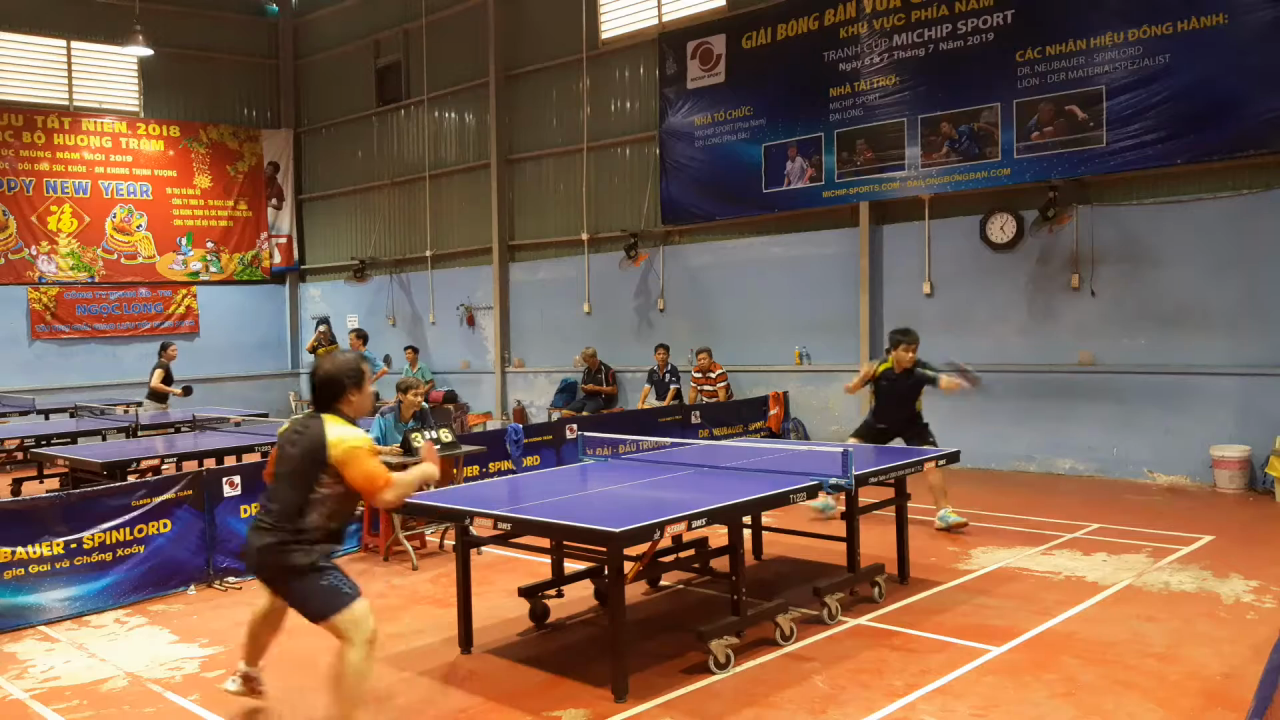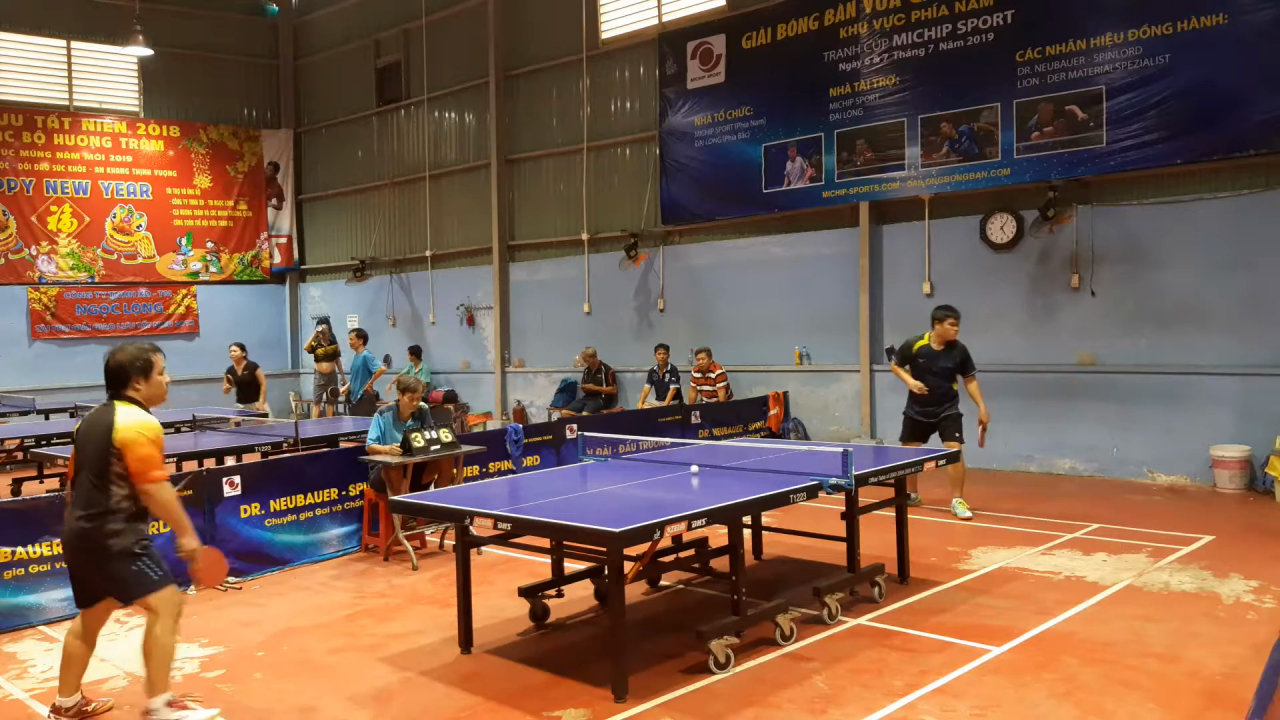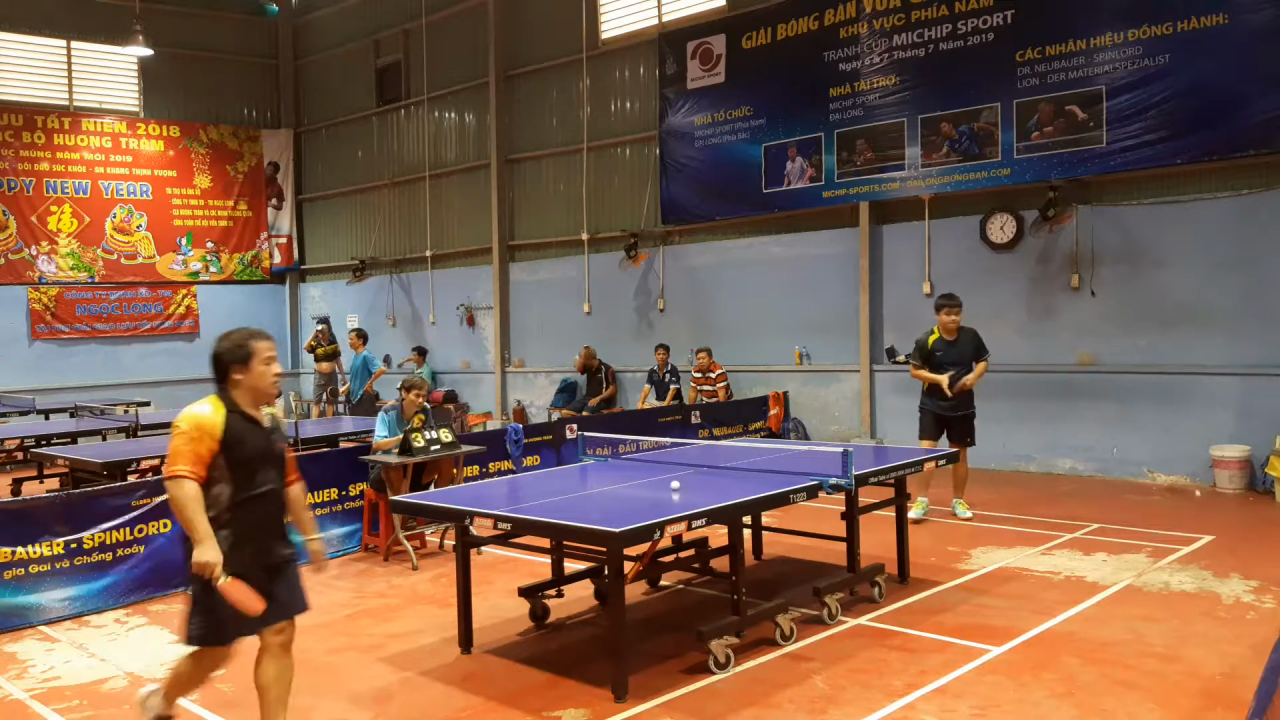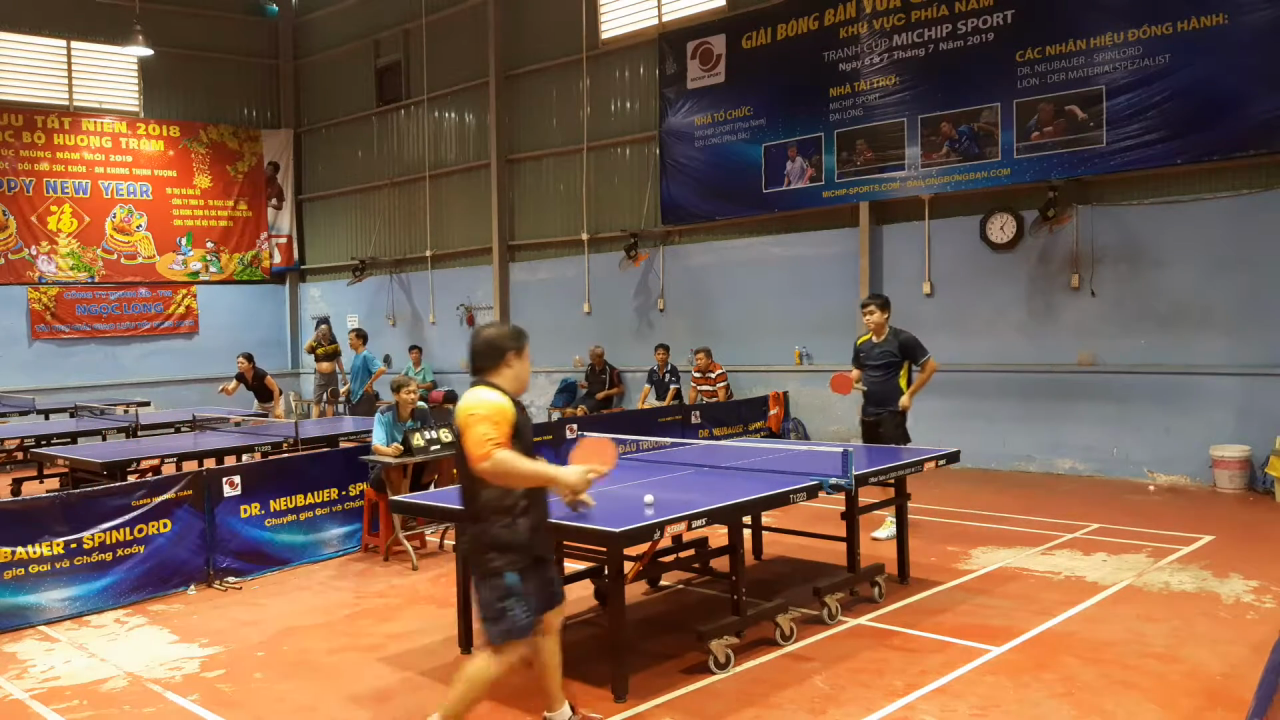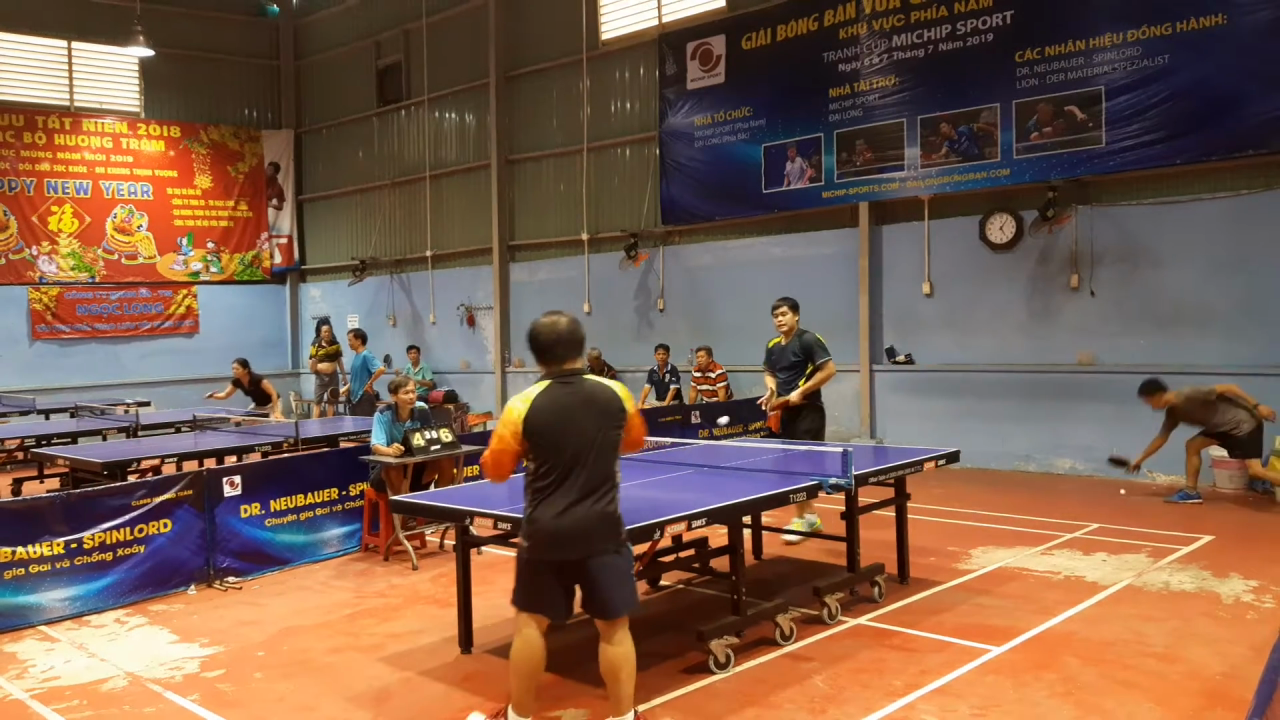
dt=1s
person 1, frame 1
left shoulder: (295, 428)
right shoulder: (349, 440)
right elbow: (386, 494)
right wrist: (425, 473)
left hip: (264, 543)
right hip: (297, 553)
left knee: (278, 601)
right knee: (360, 633)
left ankle: (246, 674)
person 1, frame 2
left shoulder: (95, 419)
right shoulder: (138, 423)
right elbow: (153, 486)
left wrist: (72, 524)
right wrist: (186, 533)
left hip: (80, 533)
right hip: (112, 536)
left knee: (91, 615)
right knee: (166, 605)
person 1, frame 3
left shoulder: (271, 420)
right shoulder: (202, 418)
left elbow: (289, 481)
right elbow: (179, 480)
left wrist: (311, 533)
right wrist: (205, 542)
left hip: (271, 553)
right hip: (223, 559)
left knee: (280, 637)
right knee: (215, 651)
person 1, frame 4
left shoulder: (501, 403)
right shoulder: (487, 403)
right elbow: (491, 462)
left wrist: (563, 486)
right wrist: (560, 475)
left hip: (523, 544)
right hip: (501, 549)
left knee: (549, 622)
right knee: (510, 649)
person 1, frame 5
left shoulder: (522, 406)
right shoulder: (615, 395)
left elbow: (495, 471)
right elbow: (634, 441)
left hip: (545, 532)
right hip: (601, 530)
left knee: (531, 623)
right knee: (614, 627)
person 2, frame 1
left shoulder: (921, 369)
right shoulder: (878, 368)
left elbow: (943, 383)
right elbow: (850, 390)
left wrist: (955, 382)
right wrist: (863, 377)
left hip: (911, 423)
right hip: (879, 422)
left ankle: (943, 512)
right ankle: (829, 501)
person 2, frame 2
left shoulder: (959, 350)
right shoulder: (914, 345)
left elbow: (970, 380)
right elbow: (896, 365)
left wrist: (982, 407)
right wrist: (910, 381)
left hip: (947, 410)
right hip: (917, 410)
left knee: (955, 451)
left ankle: (958, 500)
right ankle: (912, 494)
person 2, frame 3
left shoulder: (971, 336)
right shoulder: (926, 341)
left elbow: (982, 361)
right elbow: (915, 371)
left wrist: (973, 377)
right wrist: (939, 378)
left hip: (963, 407)
right hip: (933, 406)
left knee: (960, 454)
right knee: (926, 450)
left ankle: (958, 501)
right ankle: (921, 501)
person 2, frame 4
left shoulder: (903, 339)
right shoulder: (861, 343)
left elbow: (929, 366)
left wrist: (909, 394)
right wrist: (849, 380)
left hip: (892, 411)
right hip: (869, 412)
left ankle: (895, 520)
person 2, frame 5
left shoulder: (809, 340)
right shoulder: (772, 346)
left elbow: (829, 369)
right elbow: (769, 373)
left wrist: (801, 392)
right wrist: (771, 390)
left hip: (808, 411)
right hip: (787, 412)
left ankle: (800, 519)
right ankle: (810, 517)
